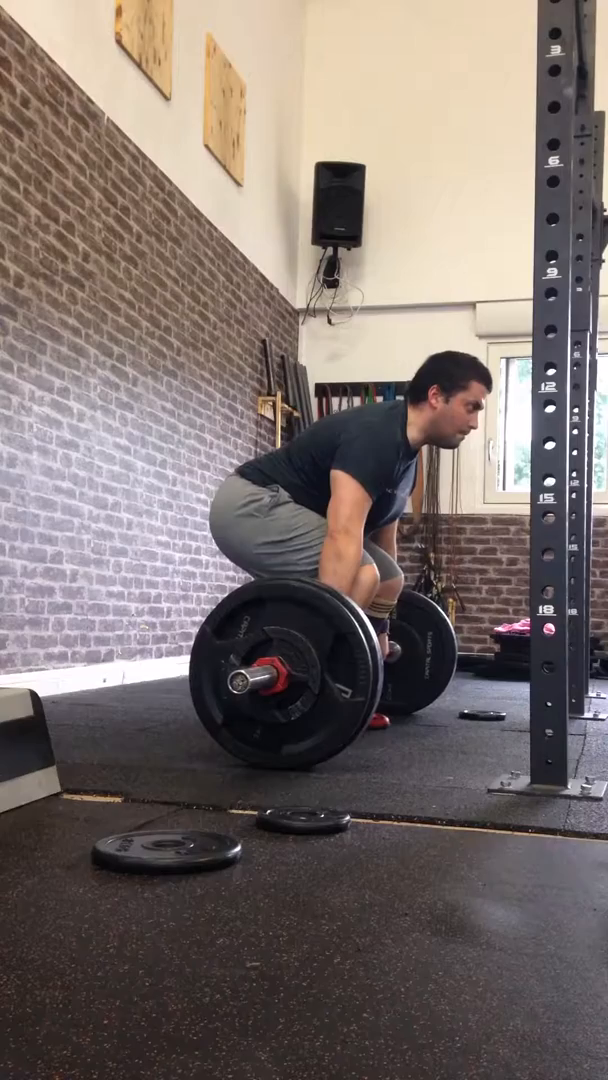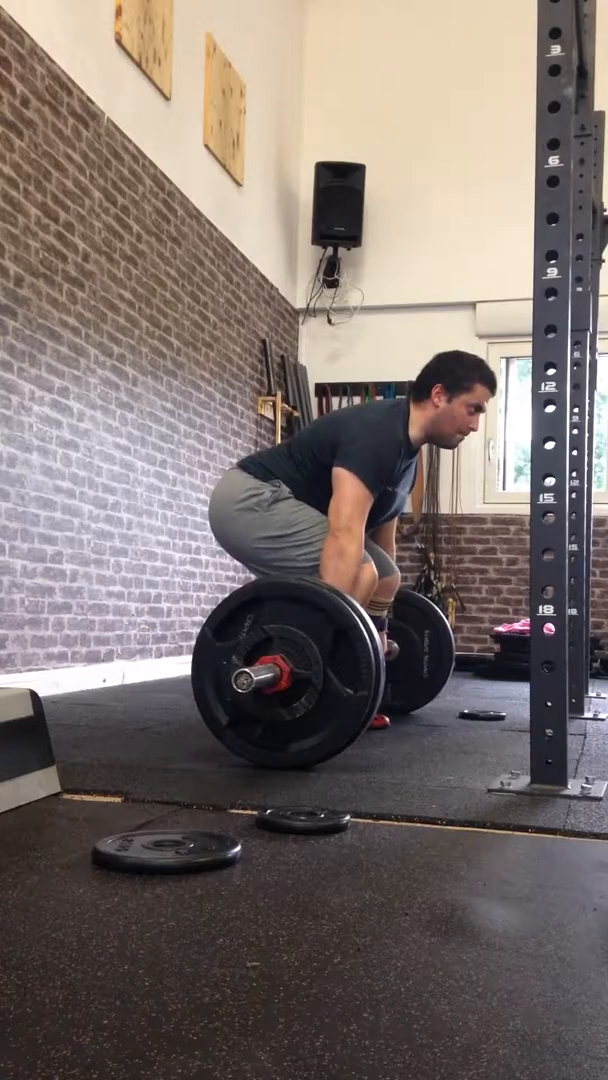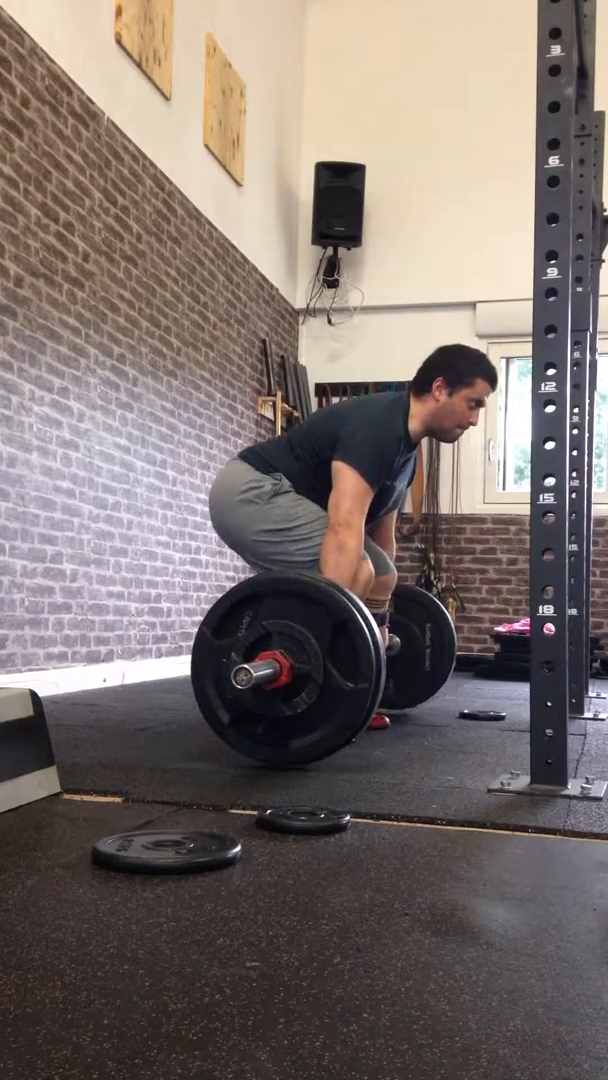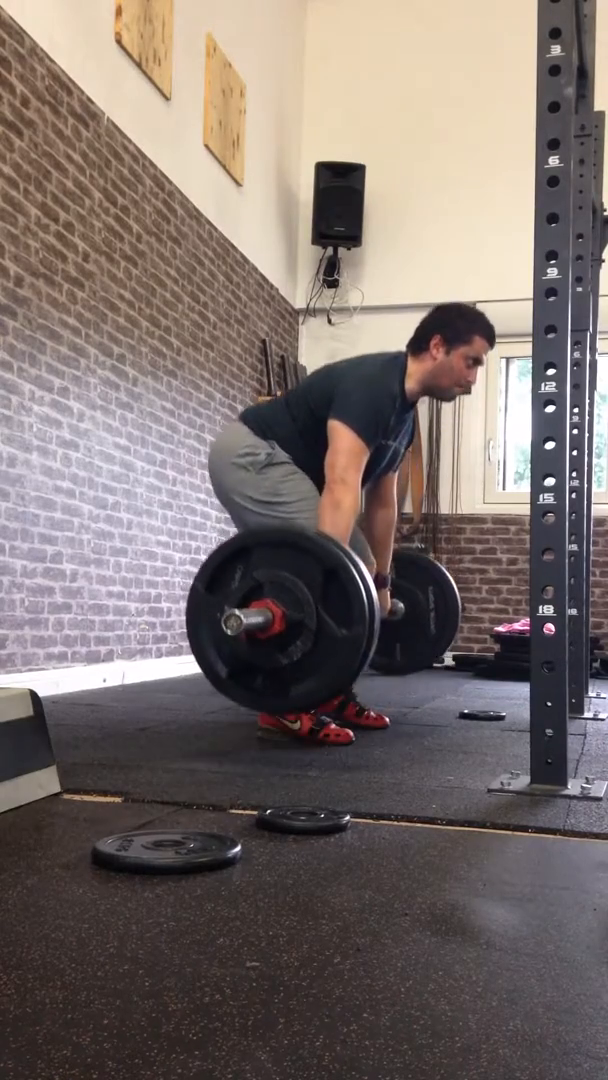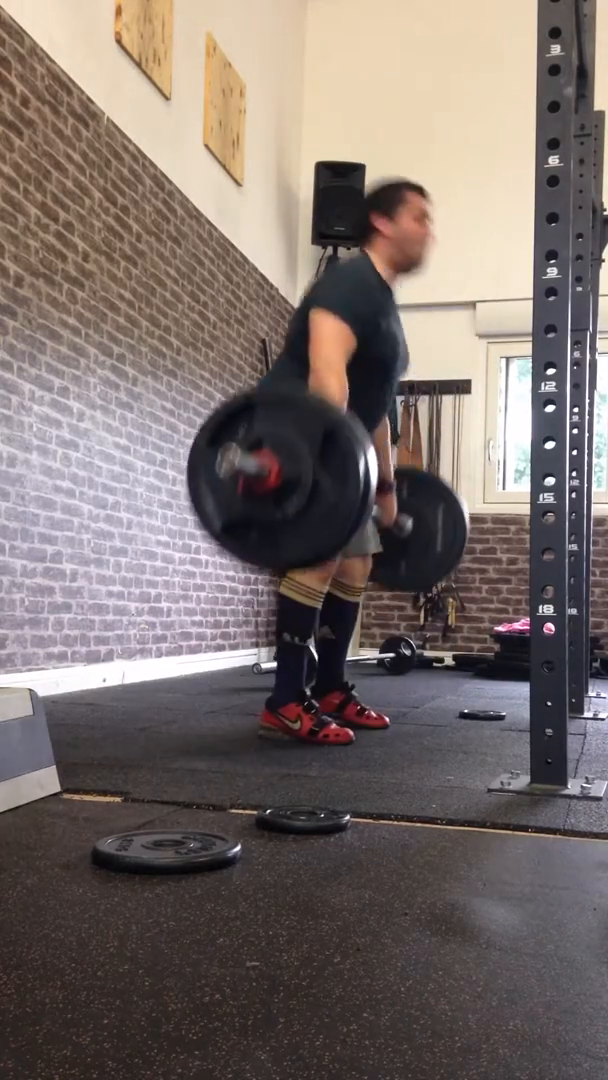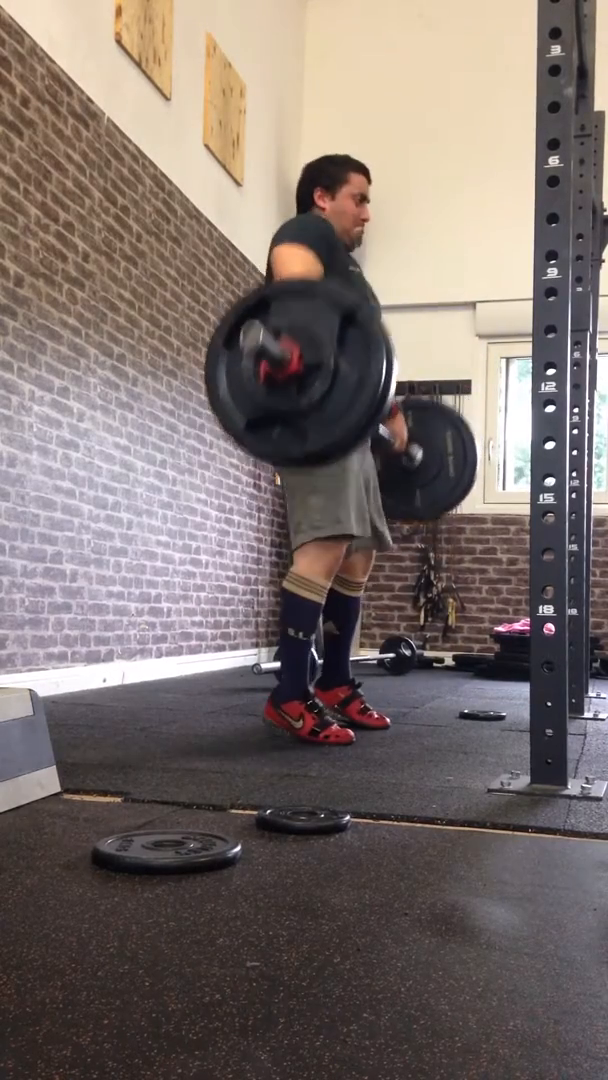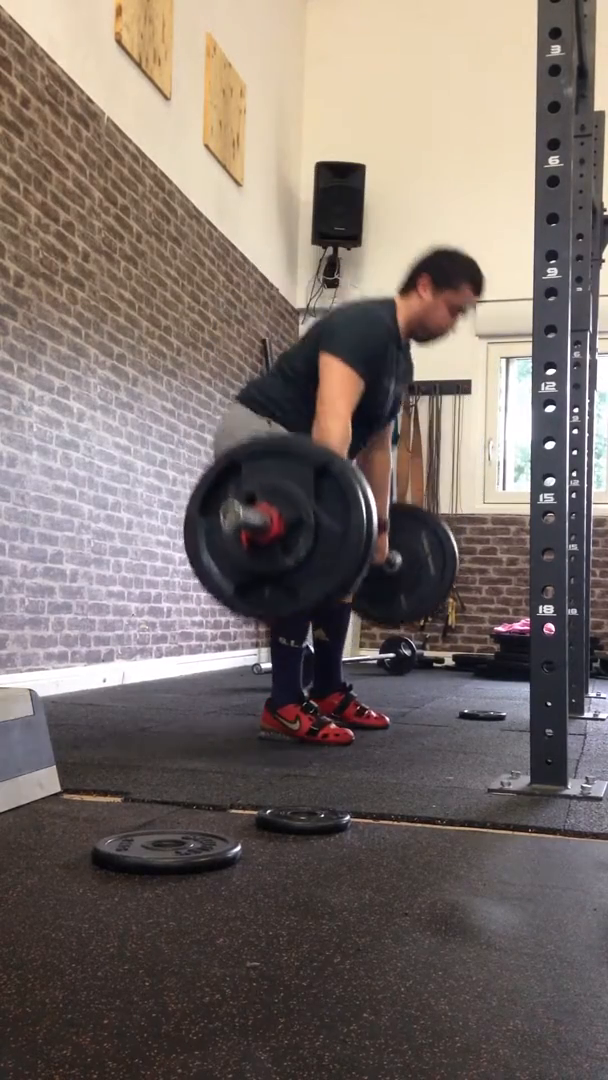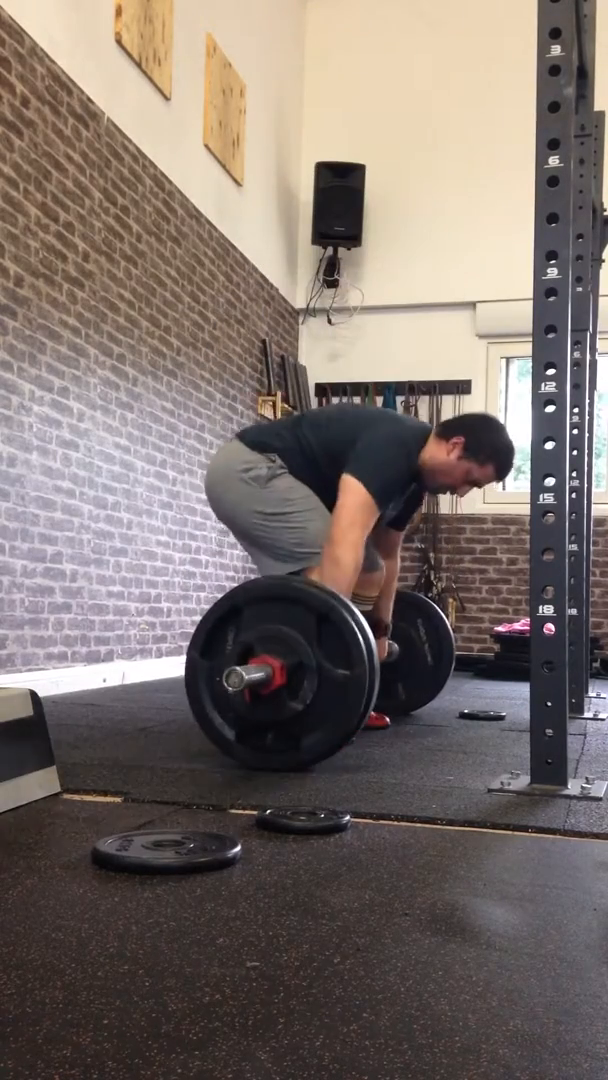
dt=0.5s
person 1, frame 1
left shoulder: (404, 452)
right shoulder: (375, 436)
left elbow: (382, 536)
right elbow: (344, 536)
left wrist: (379, 633)
left hip: (273, 511)
right hip: (250, 506)
left knee: (388, 580)
right knee: (358, 575)
person 1, frame 2
left shoulder: (405, 450)
right shoulder: (377, 433)
left elbow: (381, 537)
right elbow: (344, 534)
left wrist: (379, 629)
left hip: (276, 505)
right hip: (249, 500)
left knee: (386, 578)
right knee: (358, 573)
person 1, frame 3
left shoulder: (403, 444)
right shoulder: (376, 428)
left elbow: (381, 534)
right elbow: (344, 530)
left wrist: (379, 623)
left hip: (268, 497)
right hip: (250, 492)
left knee: (381, 577)
right knee: (353, 572)
person 1, frame 4
left shoulder: (403, 407)
right shoulder: (371, 386)
left elbow: (382, 501)
right elbow: (342, 488)
left wrist: (381, 581)
left hip: (283, 464)
right hip: (252, 454)
left ankle: (330, 693)
person 1, frame 5
left shoulder: (382, 301)
right shoulder: (351, 283)
left elbow: (375, 410)
right elbow: (327, 371)
left wrist: (386, 488)
left knee: (355, 560)
left ankle: (330, 691)
right ankle: (286, 703)
person 1, frame 6
left shoulder: (339, 257)
right shoulder: (307, 233)
right elbow: (291, 272)
left wrist: (390, 409)
left knee: (358, 551)
right knee: (327, 544)
left ankle: (335, 686)
right ankle: (288, 699)
person 1, frame 7
left shoulder: (399, 357)
right shoulder: (365, 325)
left elbow: (377, 445)
right elbow: (332, 417)
left wrist: (380, 525)
right hip: (258, 434)
left ankle: (328, 693)
right ankle: (284, 705)
person 1, frame 8
left shoulder: (413, 475)
right shoulder: (393, 447)
left elbow: (386, 556)
right elbow: (345, 540)
left wrist: (380, 631)
left hip: (264, 473)
right hip: (246, 468)
left knee: (368, 572)
right knee: (331, 568)
